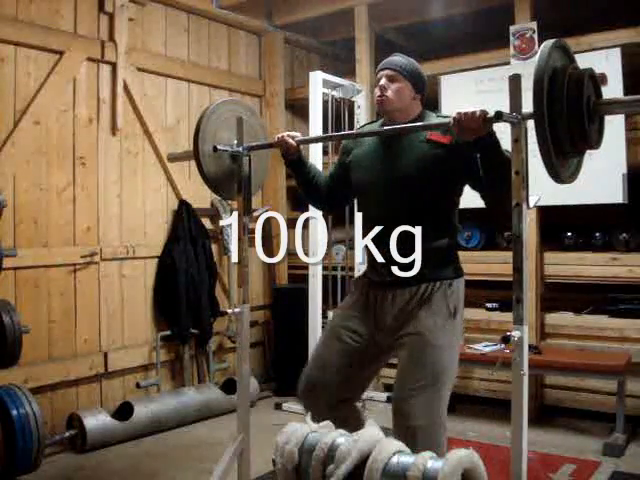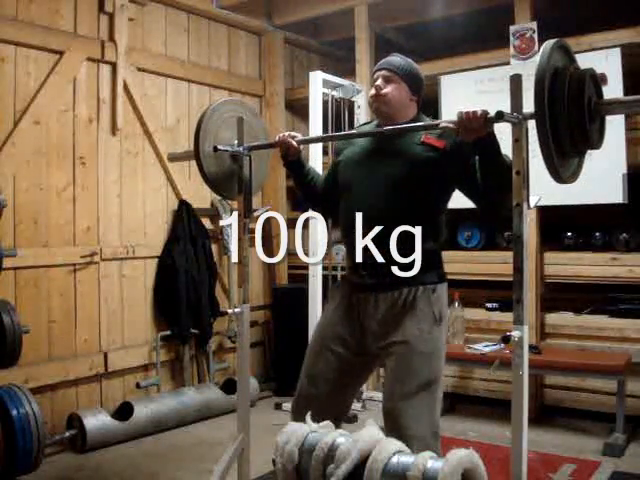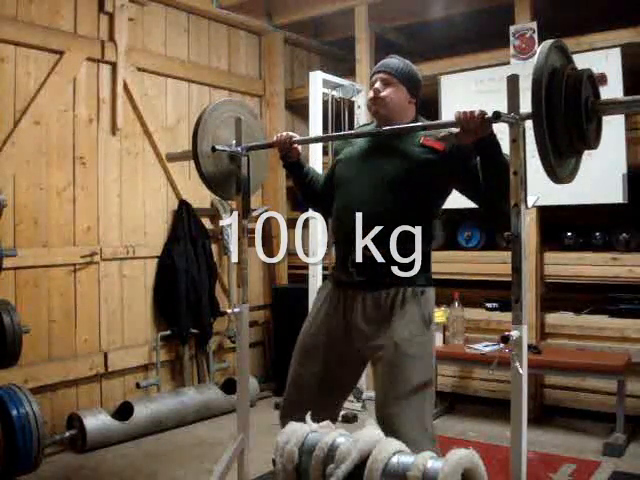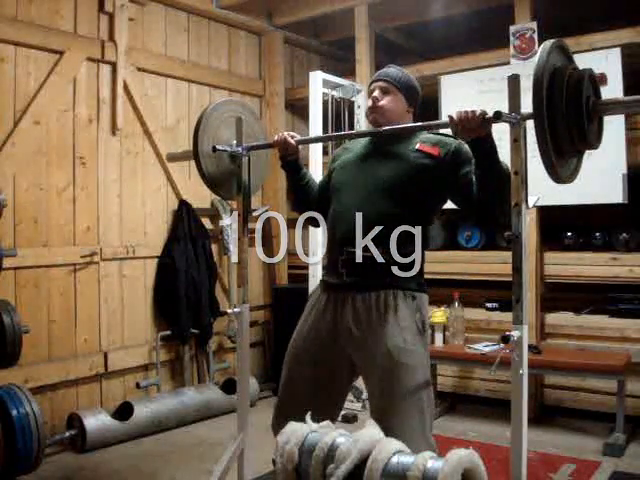
dt=0.2s
person 1, frame 1
left shoulder: (451, 136)
right shoulder: (359, 142)
left elbow: (502, 198)
right elbow: (329, 199)
left wrist: (484, 139)
right wrist: (295, 160)
left hip: (428, 291)
right hip: (371, 288)
left knee: (415, 416)
right knee: (318, 394)
person 1, frame 2
left shoulder: (445, 140)
right shoulder: (350, 142)
left elbow: (498, 203)
right elbow: (326, 201)
left wrist: (484, 141)
right wrist: (294, 160)
left hip: (411, 295)
right hip: (351, 293)
left knee: (409, 423)
right knee: (311, 410)
person 1, frame 3
left shoulder: (443, 143)
right shoulder: (349, 144)
left elbow: (498, 200)
left wrist: (483, 141)
right wrist: (293, 162)
left hip: (399, 297)
right hip: (338, 293)
left knee: (403, 429)
right knee: (299, 419)
person 1, frame 4
left shoulder: (440, 150)
right shoulder: (348, 152)
left elbow: (493, 210)
right elbow: (315, 207)
left wrist: (481, 144)
right wrist: (291, 163)
left hip: (391, 302)
right hip: (328, 297)
left knee: (403, 436)
right knee: (293, 425)
